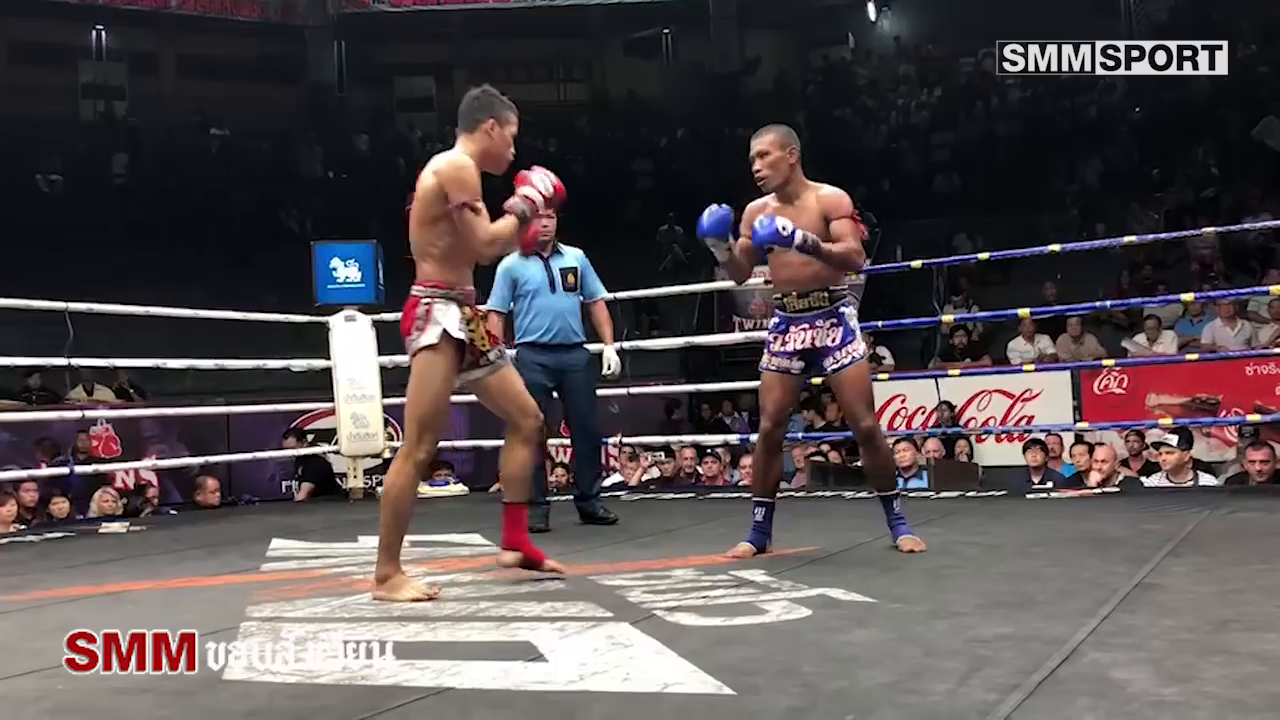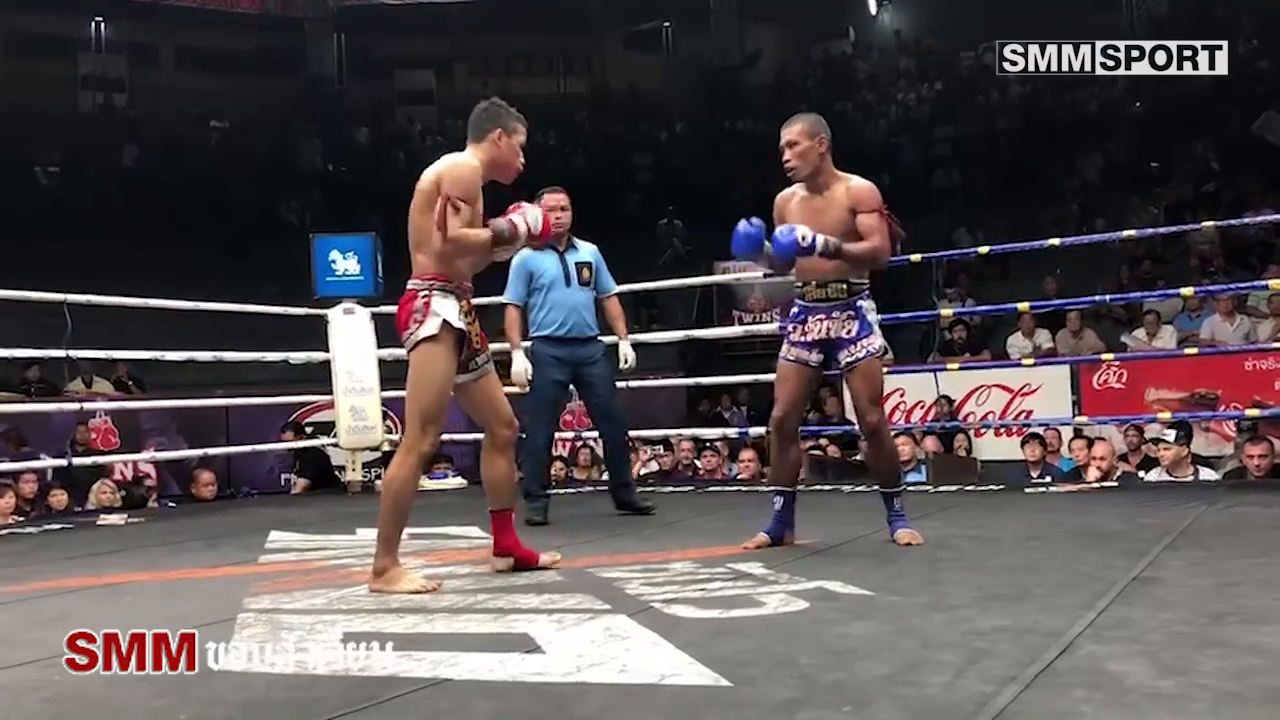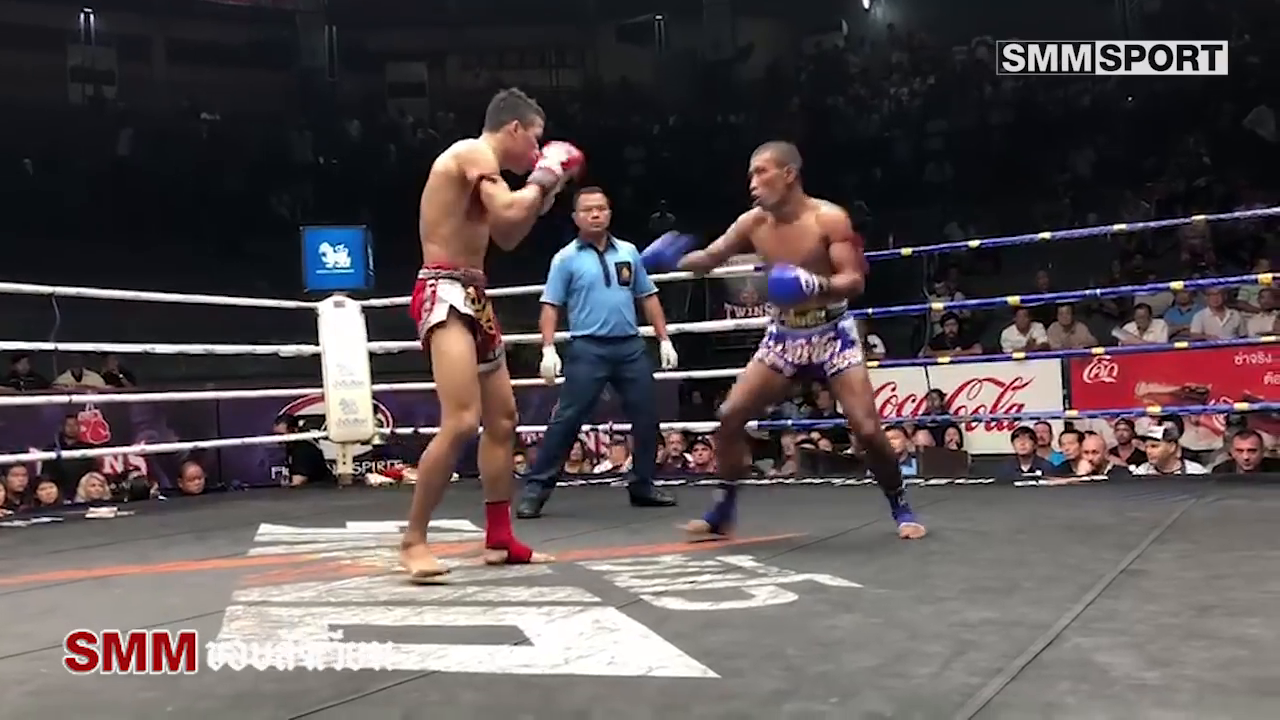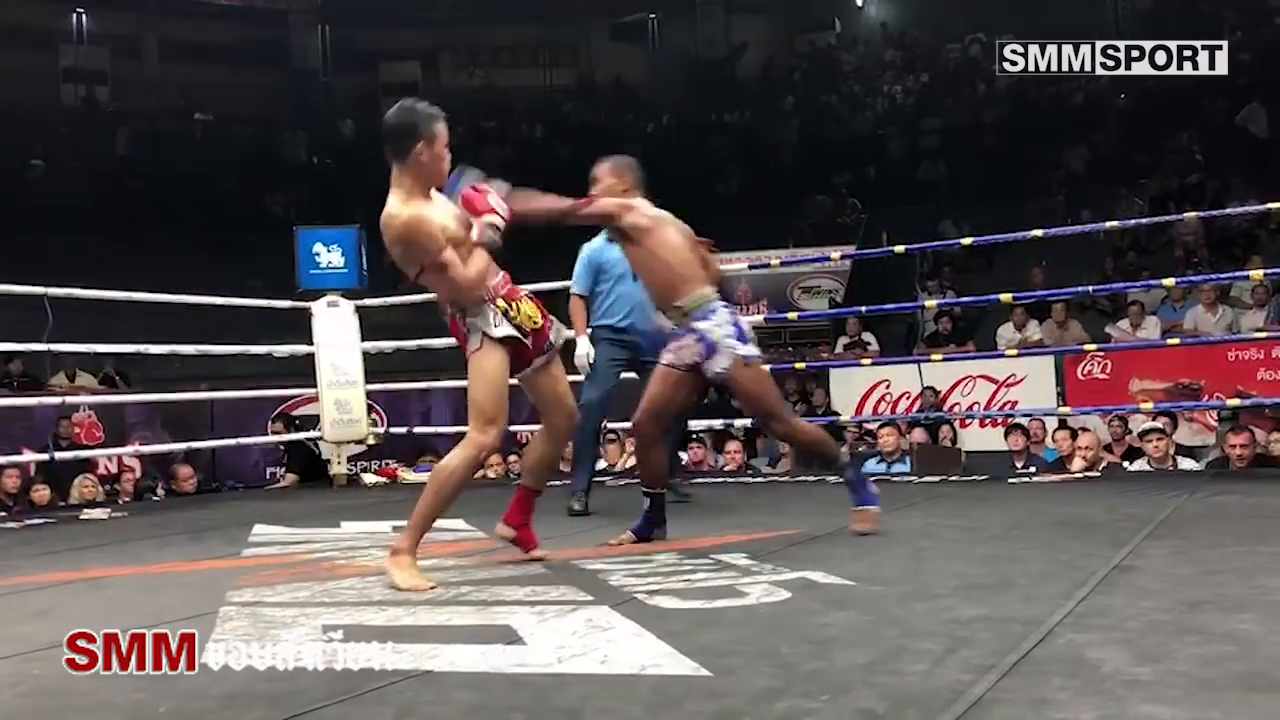
dt=0.3s
person 1, frame 1
left shoulder: (443, 169)
right shoulder: (458, 167)
right elbow: (483, 244)
left wrist: (511, 222)
right wrist: (526, 206)
left hip: (461, 317)
right hip: (437, 315)
left knee: (527, 418)
right knee: (419, 447)
left ankle: (516, 542)
right ankle: (386, 573)
person 1, frame 2
left shoulder: (463, 176)
right shoulder: (461, 167)
right elbow: (450, 243)
left wrist: (512, 238)
right wrist: (507, 230)
left hip: (455, 312)
right hip: (434, 309)
left knee: (503, 427)
right knee: (422, 440)
left ankle: (506, 547)
right ankle: (385, 566)
person 1, frame 3
left shoulder: (478, 164)
right shoulder: (473, 152)
left elbow: (506, 235)
right elbow: (508, 212)
left wrist: (544, 191)
right wrist: (543, 180)
left hip: (471, 299)
right hip: (446, 296)
left knee: (502, 420)
right knee: (462, 421)
left ankle: (500, 540)
right ankle: (414, 539)
person 1, frame 4
left shoulder: (419, 198)
right shoulder: (408, 218)
right elbow: (466, 286)
right wrist: (485, 235)
left hip: (513, 309)
right hip: (485, 321)
left knee: (563, 418)
right knee: (484, 439)
left ankle: (517, 522)
right ankle: (401, 553)
person 2, frame 1
left shoulder: (831, 199)
right shoulder: (755, 212)
left elbow: (855, 256)
right elbow: (740, 275)
left wrist: (803, 241)
right wrist: (721, 248)
left hip: (833, 318)
right hip: (785, 324)
left knee: (865, 425)
right knee: (769, 428)
left ankle: (897, 520)
right ankle: (759, 530)
person 2, frame 2
left shoulder: (860, 191)
right shoulder: (786, 201)
left elbow: (880, 253)
left wrist: (825, 245)
right wrist: (756, 250)
left hip: (851, 312)
right hip: (805, 314)
left knee: (872, 421)
right knee: (782, 418)
left ankle: (897, 515)
right ankle: (781, 521)
person 2, frame 3
left shoulder: (830, 218)
right shoulder: (751, 223)
left elbow: (856, 280)
right elbow: (710, 259)
left wrist: (815, 285)
right wrist: (674, 257)
left hip: (832, 331)
right hip: (784, 334)
left knee: (867, 429)
right knee: (729, 416)
left ankle: (901, 510)
right ankle: (722, 513)
person 2, frame 4
left shoulder: (622, 210)
right shoulder: (657, 223)
left elbow: (566, 209)
right elbow: (709, 268)
left wrist: (510, 201)
left hip: (713, 325)
right hip: (687, 332)
left knee: (779, 422)
right knee: (646, 427)
left ankle: (858, 486)
right ankle: (654, 518)
person 3, frame 1
left shoulder: (576, 257)
right shoulder: (510, 265)
left elbow: (597, 303)
right elbow: (495, 313)
left wrist: (609, 345)
left hip: (575, 355)
right hip: (533, 357)
left knee: (587, 431)
left ankle: (588, 500)
right ankle: (536, 507)
person 3, frame 2
left shoulder: (590, 252)
right shoulder: (526, 259)
left elbow: (609, 298)
right elbow: (513, 309)
left wrist: (624, 341)
right wrist: (517, 353)
left hip: (591, 349)
right hip: (549, 351)
left knee: (613, 420)
right knee: (539, 429)
left ankle: (624, 492)
right ankle: (535, 500)
person 3, frame 3
left shoulder: (628, 252)
right shoulder: (565, 258)
left elbow: (648, 298)
right elbow: (550, 307)
left wrist: (664, 340)
right wrist: (548, 350)
left hip: (631, 347)
right hip: (589, 348)
left knee: (647, 418)
right knee: (567, 418)
left ankle: (642, 486)
right ankle: (537, 487)
person 3, frame 4
right shoulder: (593, 250)
right elbow: (577, 300)
right wrist: (581, 339)
left hip: (651, 337)
right hip: (609, 339)
right knee: (592, 407)
right ankle: (580, 487)
